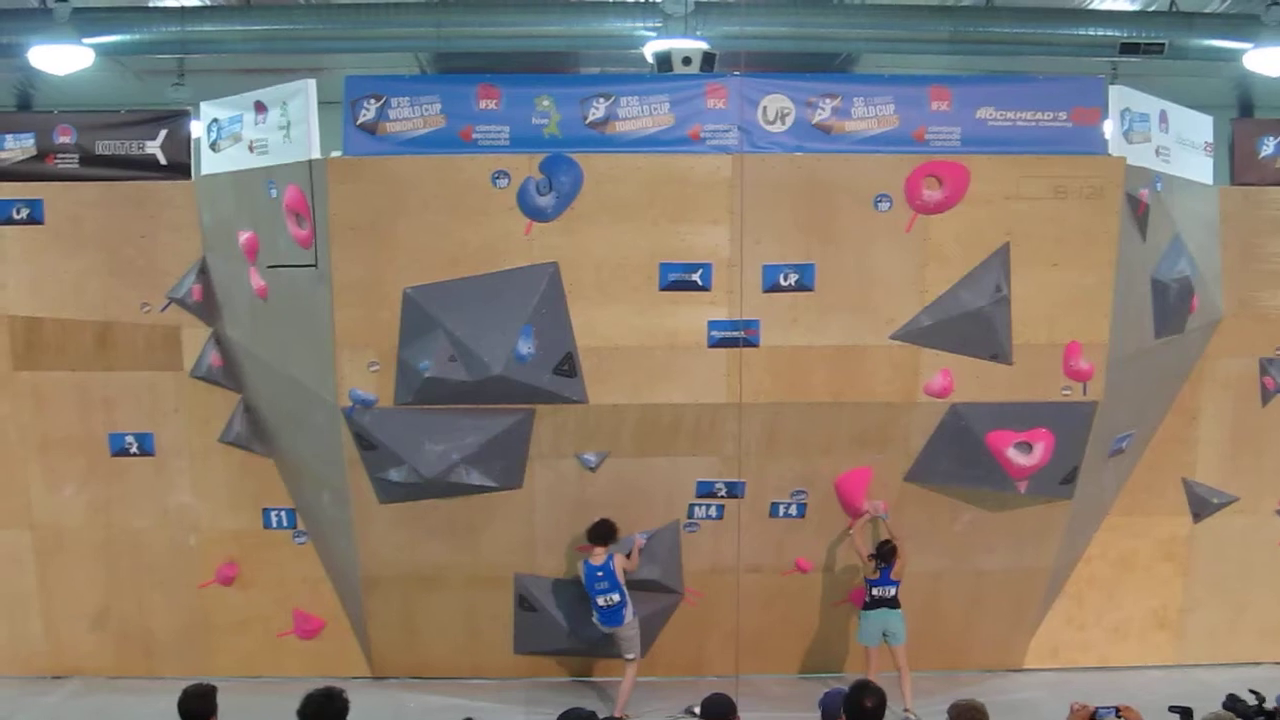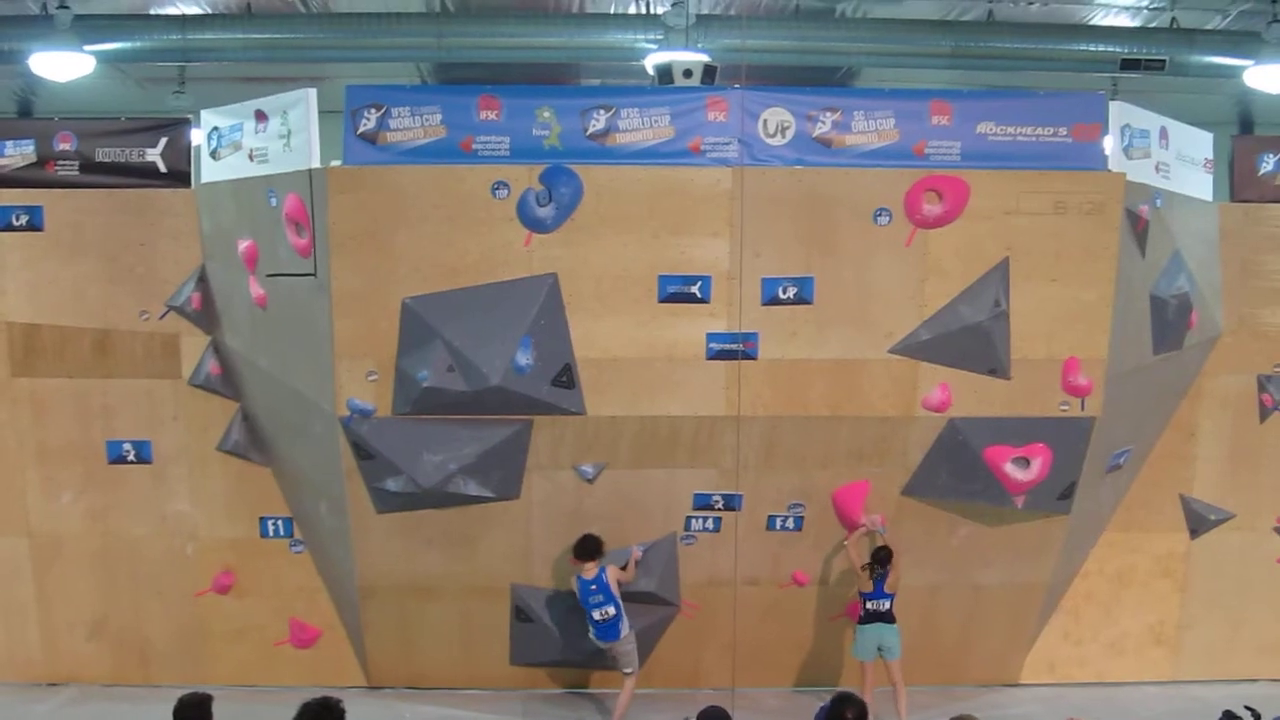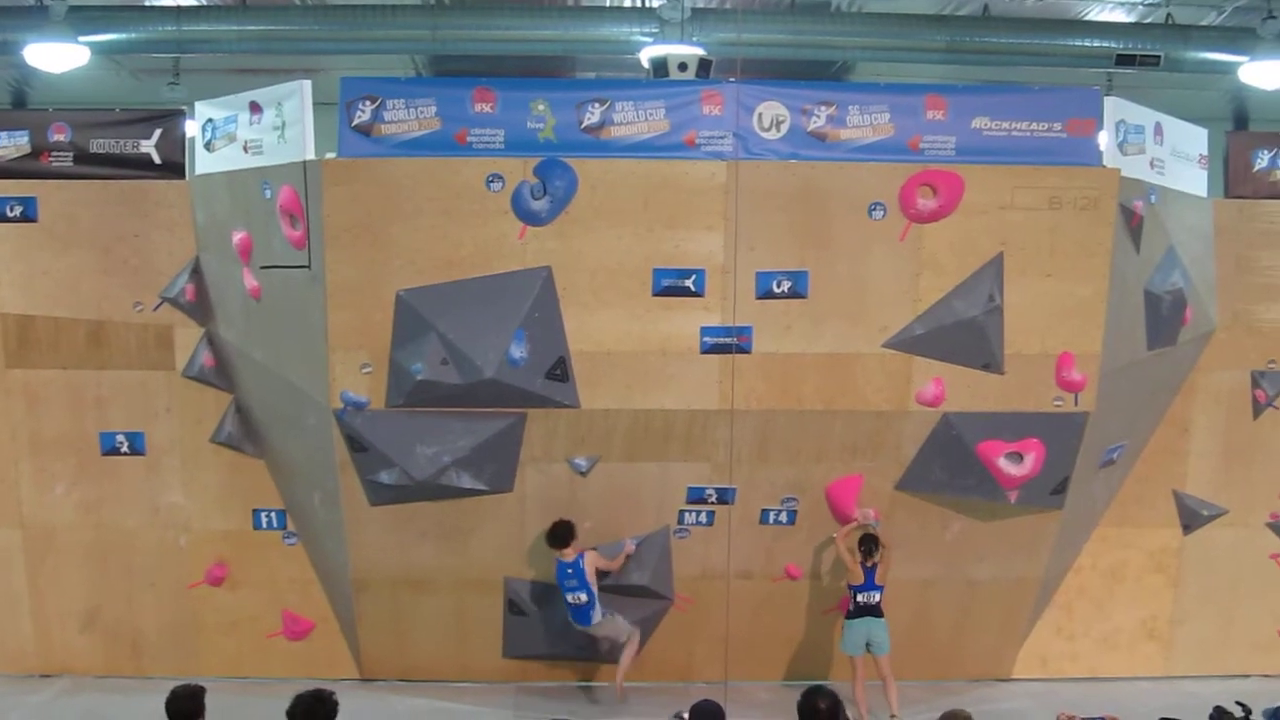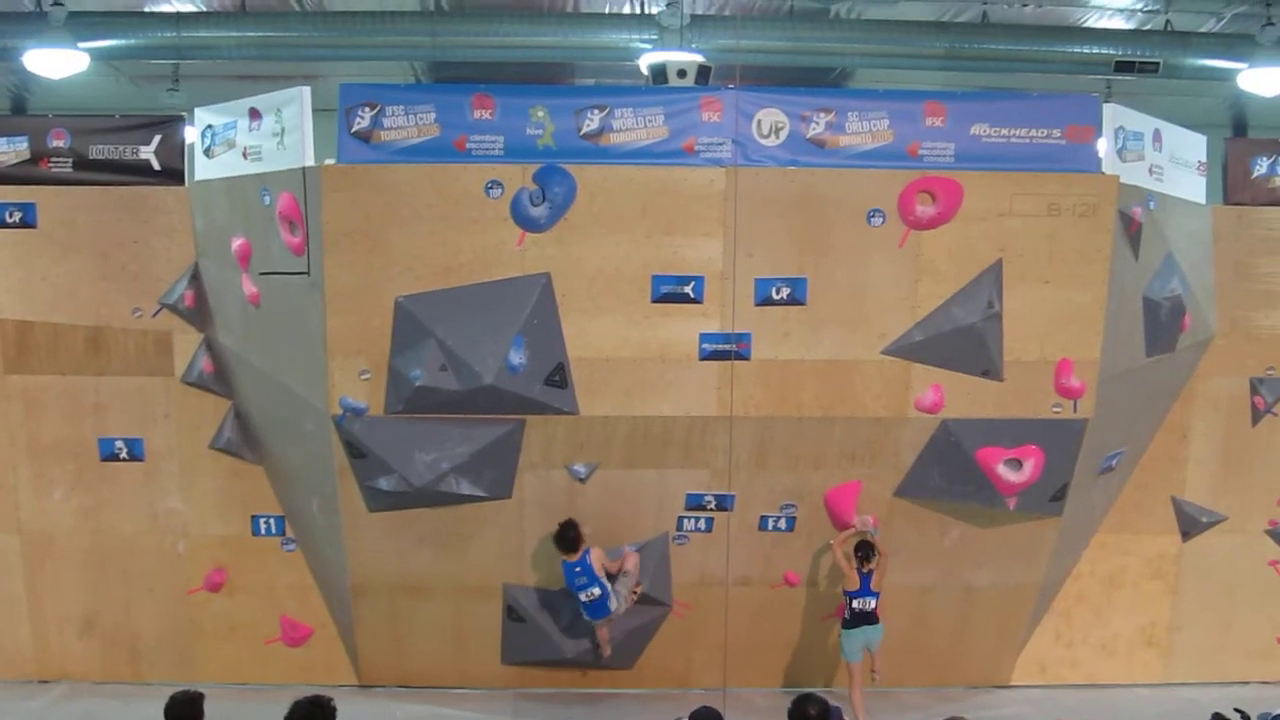
dt=0.5s
person 1, frame 1
left shoulder: (870, 564)
right shoulder: (898, 566)
left elbow: (855, 532)
right elbow: (896, 541)
left wrist: (869, 515)
right wrist: (884, 520)
left hip: (871, 616)
right hip: (893, 616)
left knee: (872, 667)
right knee: (902, 666)
person 1, frame 2
left shoulder: (864, 576)
right shoulder: (893, 577)
left elbow: (850, 545)
right elbow: (893, 556)
left wrist: (866, 528)
right wrist: (880, 533)
left hip: (866, 630)
right hip: (889, 630)
left knee: (867, 681)
right knee: (897, 681)
person 1, frame 3
left shoulder: (854, 568)
right shoulder: (882, 569)
left elbow: (839, 538)
right elbow: (885, 547)
left wrist: (858, 523)
right wrist: (871, 527)
left hip: (855, 625)
right hip: (877, 624)
left knee: (858, 676)
right knee: (886, 675)
person 1, frame 4
left shoulder: (850, 574)
right shoulder: (878, 576)
left elbow: (836, 544)
right elbow: (883, 554)
left wrist: (856, 529)
right wrist: (869, 534)
left hip: (851, 632)
right hip: (874, 629)
left knee: (855, 682)
right ankle: (875, 672)
person 2, frame 1
left shoulder: (582, 567)
right shoulder: (617, 560)
right elbow: (632, 566)
right wrist: (636, 546)
left hip: (602, 623)
right hip: (625, 622)
right knee: (631, 666)
person 2, frame 2
left shoulder: (576, 582)
right shoulder: (610, 571)
right elbow: (628, 577)
right wrist: (633, 558)
left hip: (599, 639)
right hip: (621, 636)
right knee: (630, 679)
person 2, frame 3
left shoulder: (558, 564)
right shoulder: (589, 557)
right elbow: (613, 566)
right wrist: (626, 551)
left hip: (578, 622)
right hip: (596, 621)
right knee: (634, 636)
right ankle: (618, 683)
person 2, frame 4
left shoulder: (564, 566)
right shoulder: (595, 553)
right elbow: (614, 569)
right wrist: (624, 557)
left hip: (593, 617)
right hip: (614, 608)
right knee: (632, 556)
left ankle: (604, 649)
right ankle: (629, 598)
